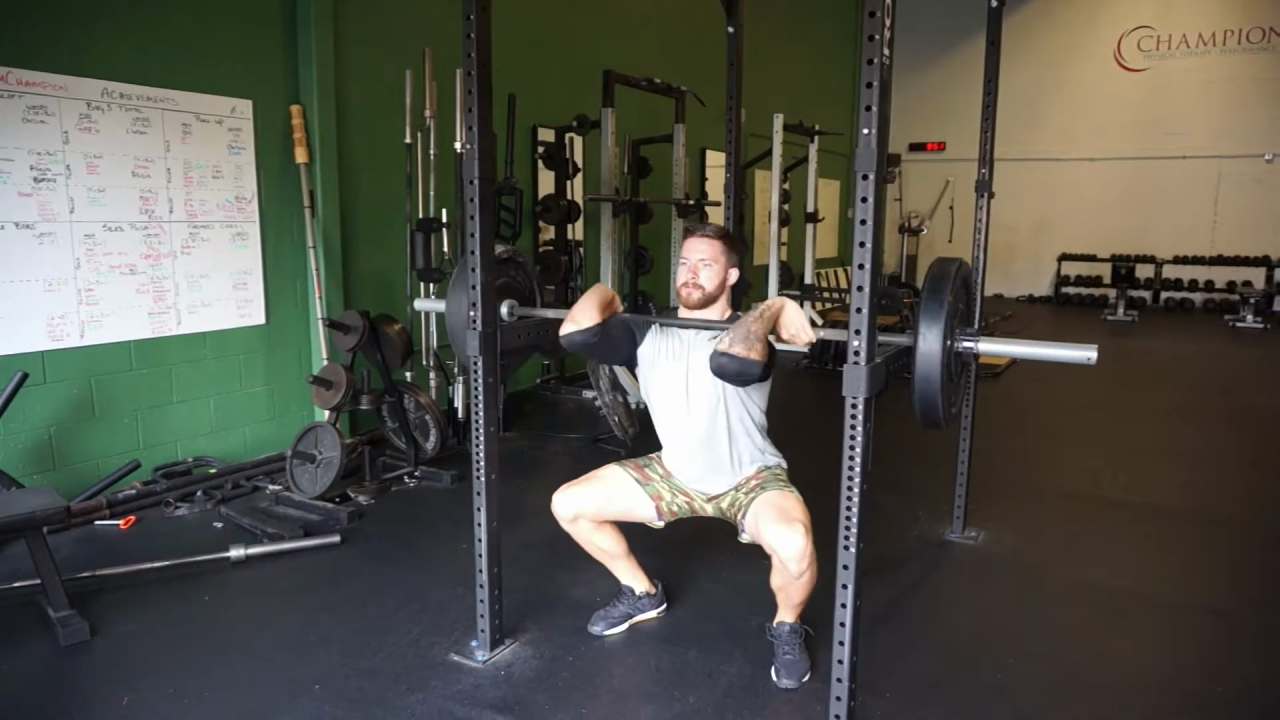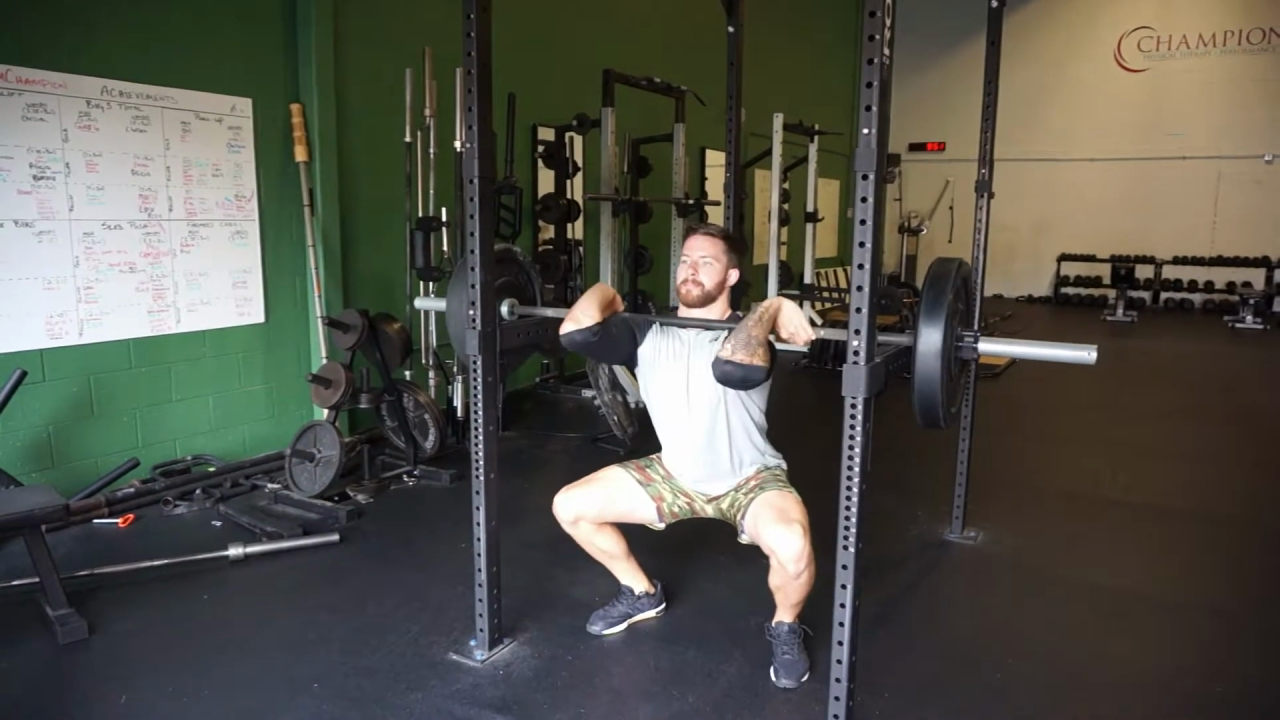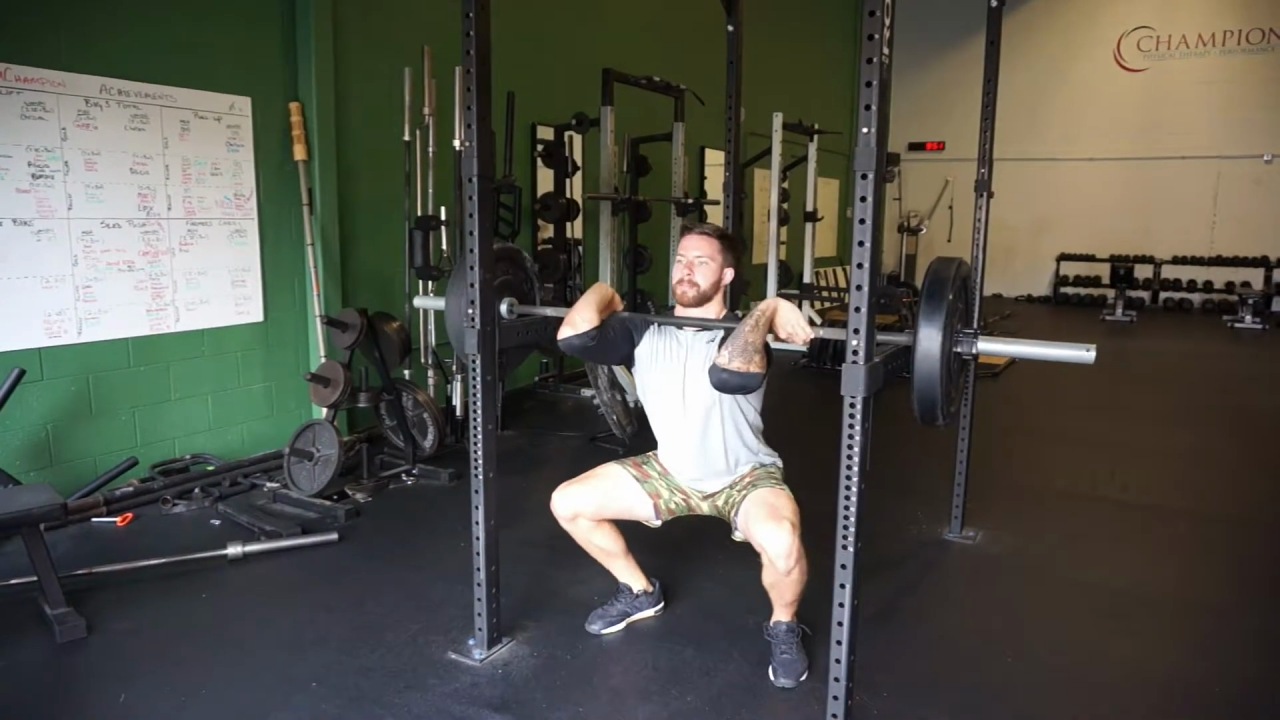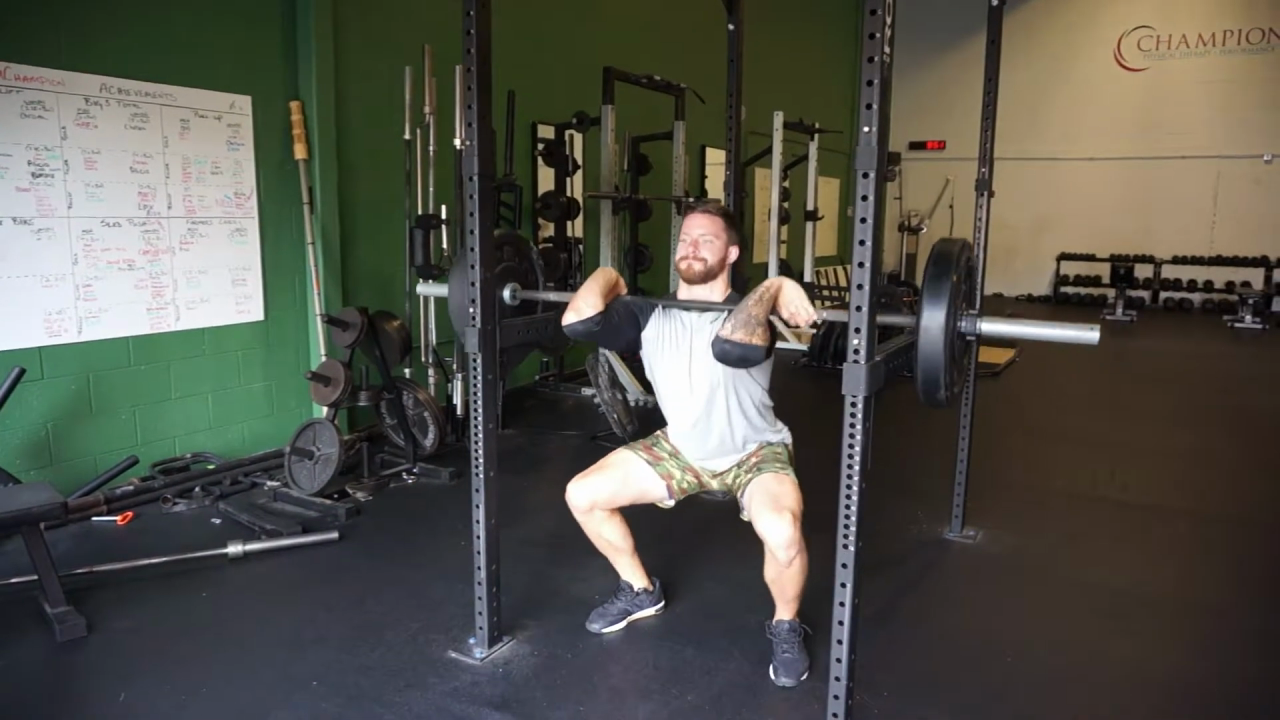
dt=0.3s
person 1, frame 1
left shoulder: (746, 336)
right shoulder: (648, 334)
left elbow: (728, 361)
right elbow: (574, 334)
left wrist: (775, 309)
right wrist: (601, 294)
left hip: (749, 478)
right hip: (674, 473)
left knee: (793, 546)
right knee: (568, 505)
left ankle: (786, 629)
right ankle: (642, 594)
person 1, frame 2
left shoulder: (746, 337)
right shoulder: (648, 333)
left elbow: (734, 369)
right elbow: (575, 333)
left wrist: (772, 308)
right wrist: (603, 292)
left hip: (748, 479)
right hip: (674, 475)
left knee: (791, 545)
right knee: (568, 507)
left ankle: (785, 629)
right ankle: (641, 593)
person 1, frame 3
left shoulder: (741, 339)
right shoulder: (645, 334)
left elbow: (730, 375)
right elbow: (574, 337)
left wrist: (769, 310)
right wrist: (602, 292)
left hip: (744, 476)
right hip: (670, 472)
left knee: (780, 542)
right knee: (567, 503)
left ankle: (783, 628)
right ankle: (640, 592)
person 1, frame 4
left shoulder: (746, 314)
right shoulder: (650, 314)
left elbow: (732, 347)
right elbow: (579, 323)
left wrist: (774, 289)
right wrist: (606, 275)
left hip: (754, 449)
right hip: (681, 446)
left knee: (782, 533)
right knee: (582, 495)
left ankle: (786, 627)
right ankle: (641, 591)
